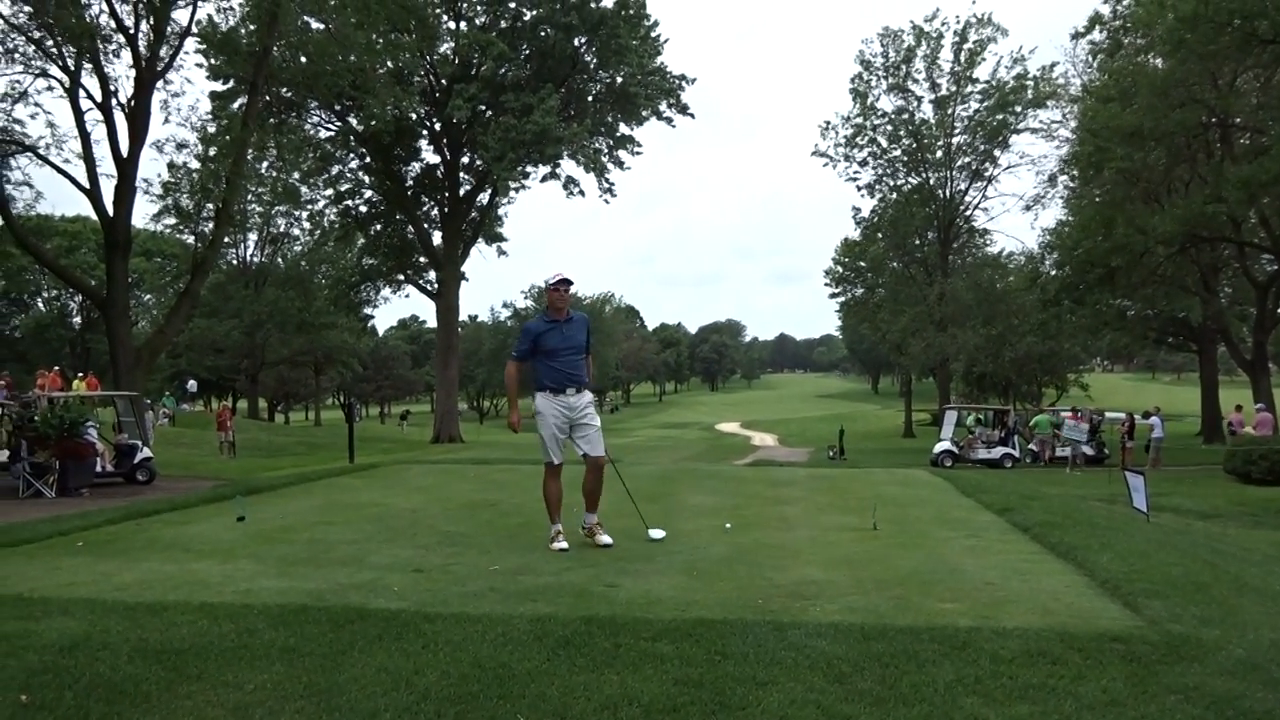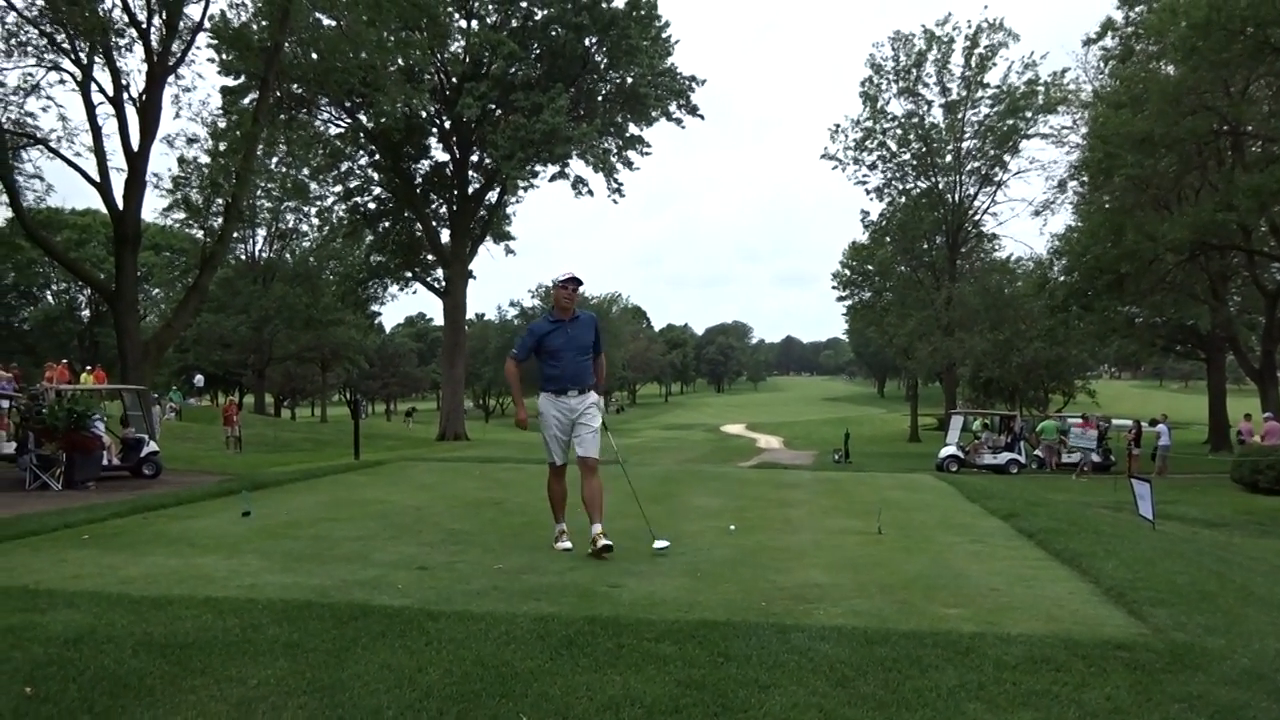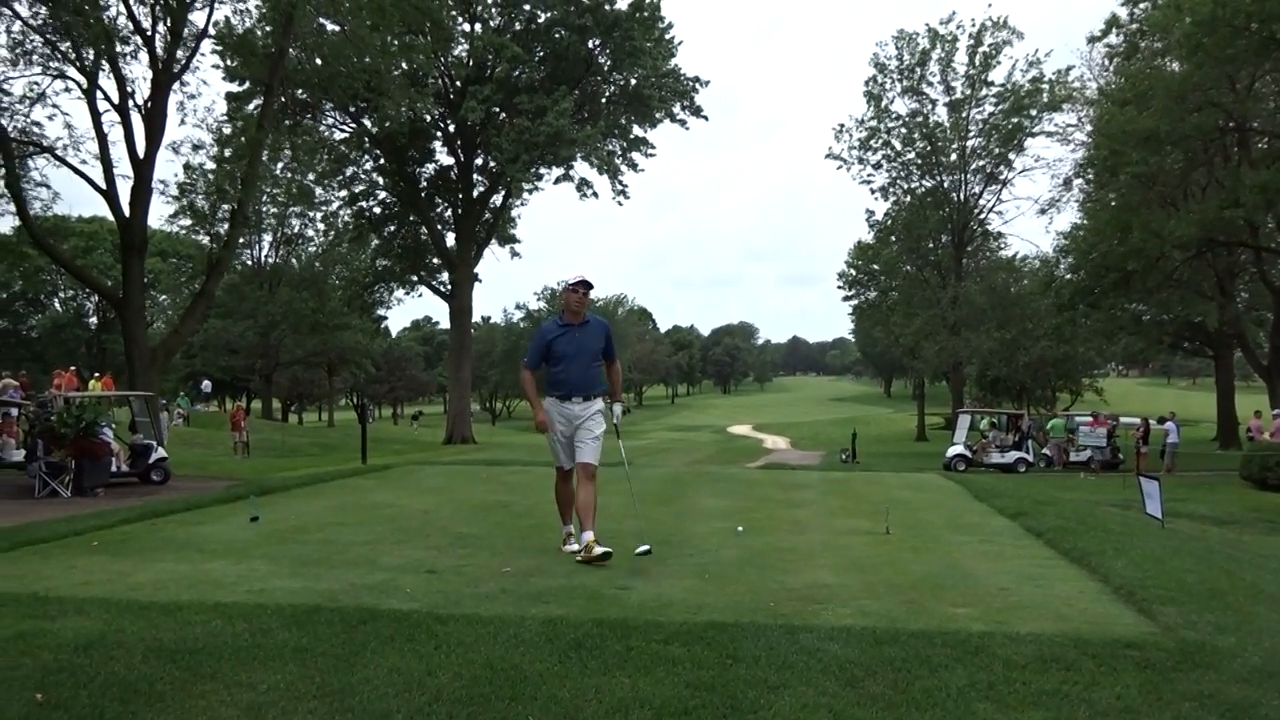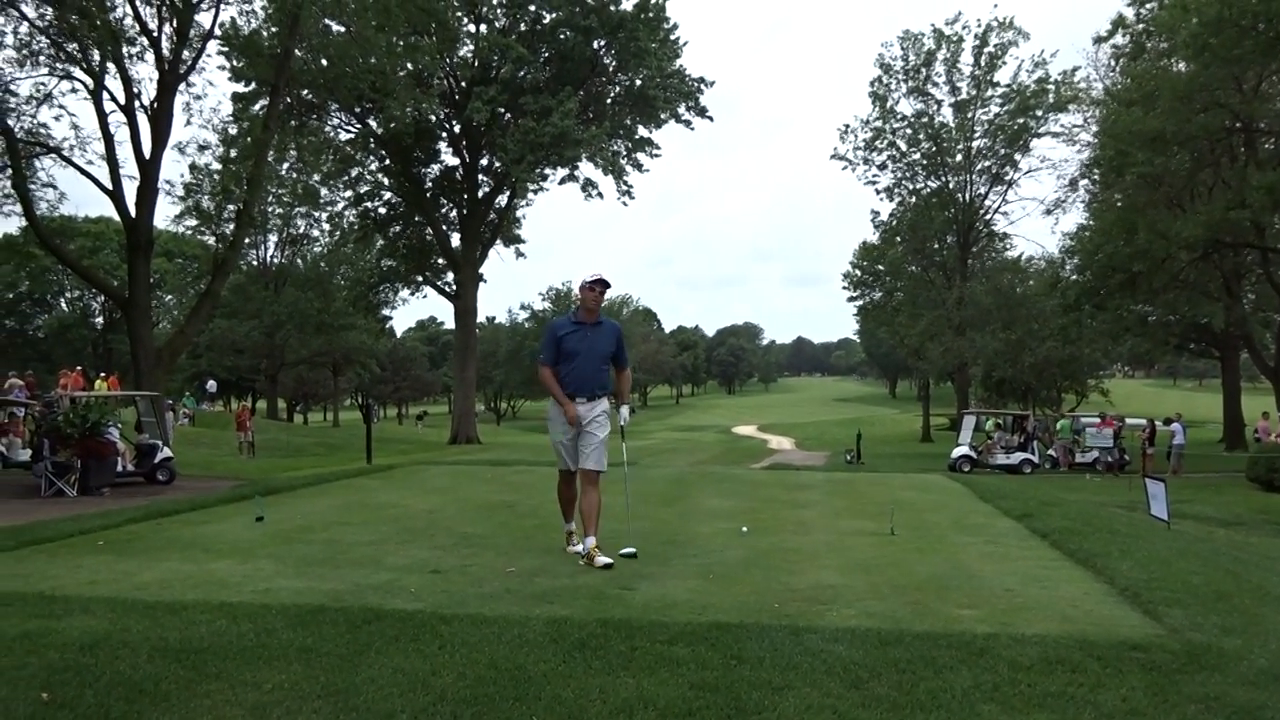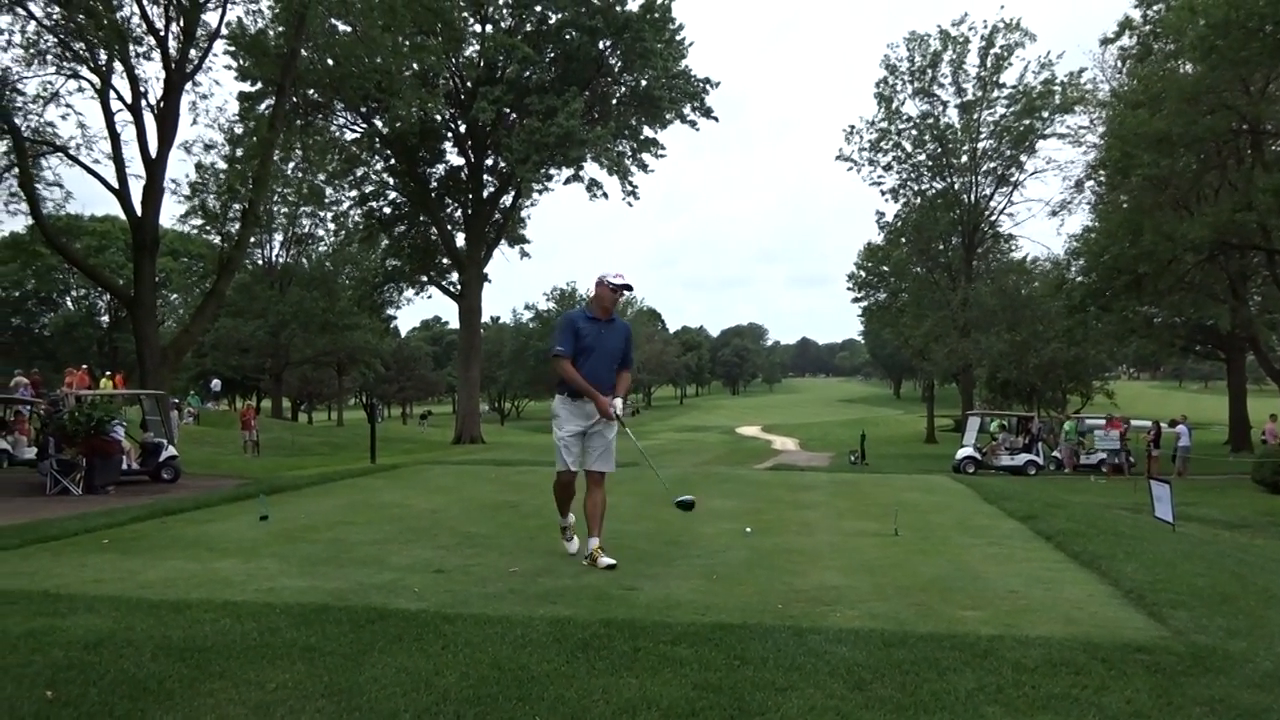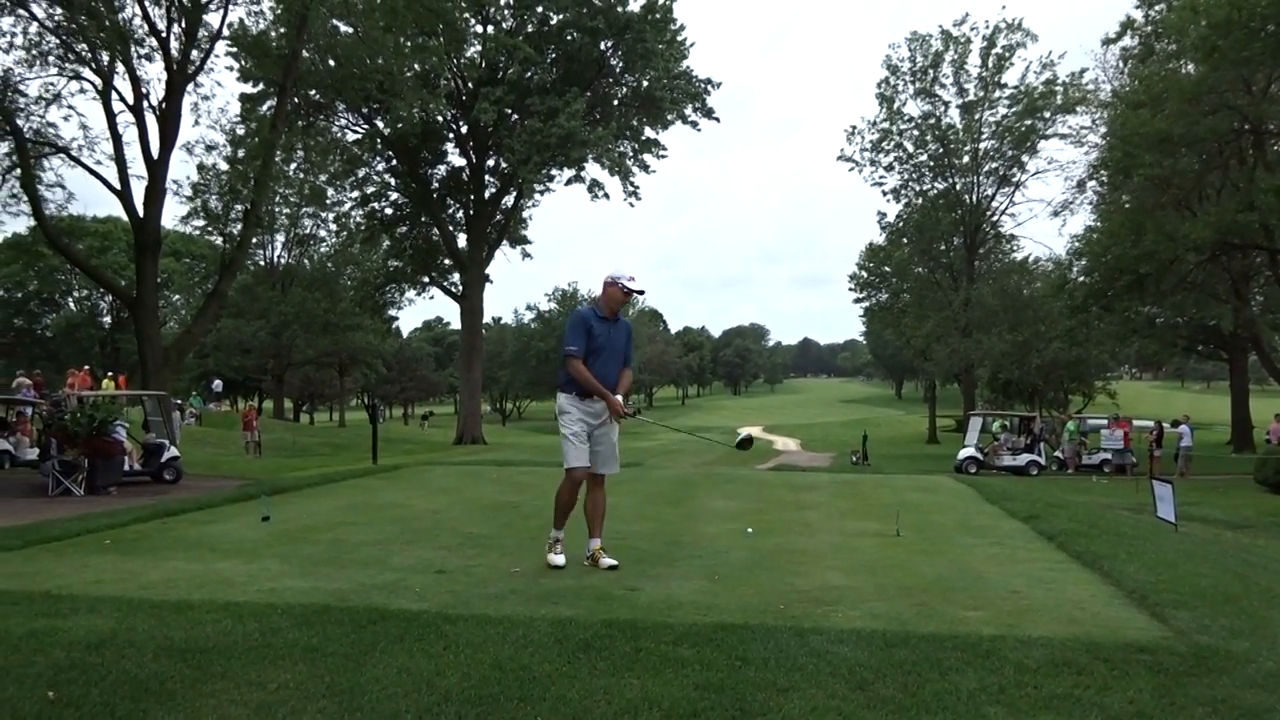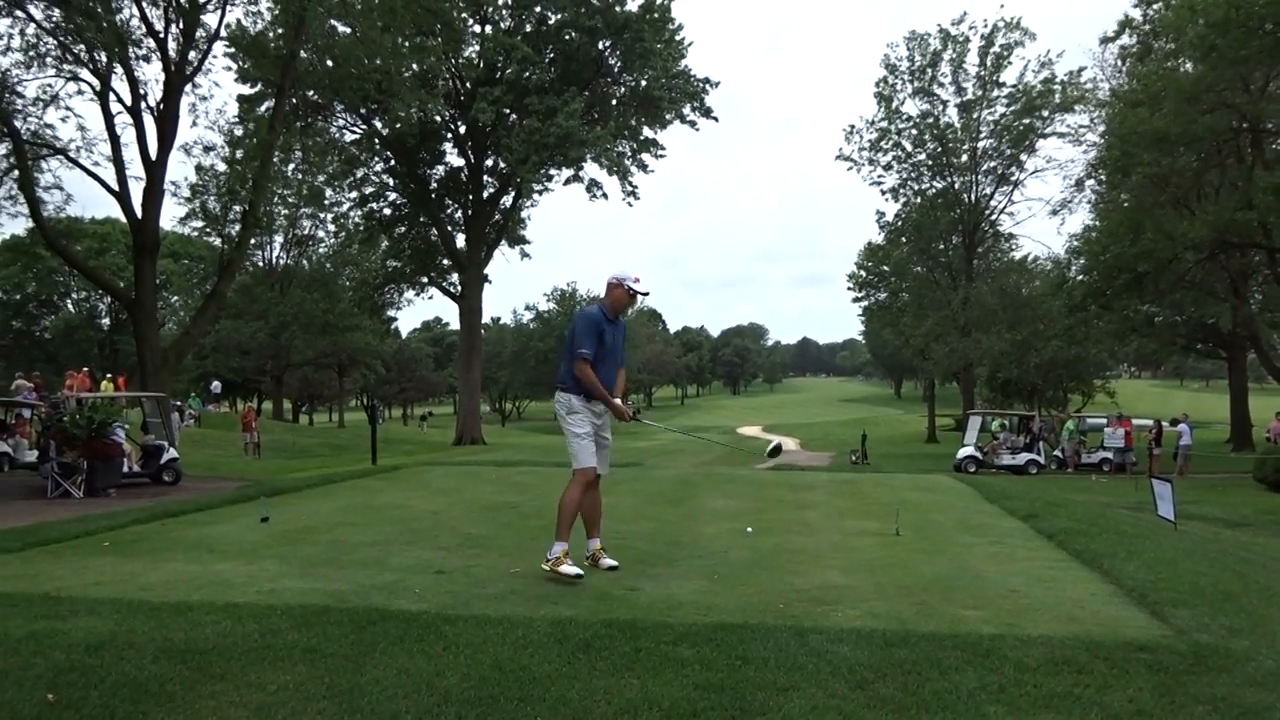
dt=0.2s
person 1, frame 1
left shoulder: (582, 322)
right shoulder: (534, 328)
right elbow: (512, 366)
right wrist: (513, 409)
left hip: (582, 400)
right hip: (550, 403)
left knee: (597, 463)
right knee: (553, 468)
left ankle: (591, 523)
right ankle: (556, 530)
person 1, frame 2
left shoulder: (590, 321)
right shoulder: (538, 328)
left elbow: (598, 357)
right elbow: (512, 363)
left wrist: (599, 393)
right wrist: (519, 406)
left hip: (586, 402)
right hip: (553, 403)
left knee: (589, 466)
right knee: (557, 469)
left ankle: (598, 533)
right ankle: (560, 530)
person 1, frame 3
left shoulder: (601, 327)
right shoulder: (546, 331)
left elbow: (613, 364)
right elbow: (527, 372)
left wrist: (617, 401)
right wrist: (538, 410)
left hip: (592, 408)
right hip: (557, 408)
left knee: (587, 473)
right knee: (564, 473)
left ankle: (588, 542)
right ankle: (568, 532)
person 1, frame 4
left shoulder: (613, 330)
right shoulder: (558, 326)
left elbow: (623, 369)
right elbow: (544, 370)
left wrist: (625, 404)
right wrist: (566, 404)
left hip: (597, 409)
right hip: (564, 409)
left knee: (591, 478)
right knee: (567, 474)
left ankle: (590, 547)
right ankle: (569, 530)
person 1, frame 5
left shoulder: (623, 329)
right shoulder: (572, 320)
left elbow: (625, 370)
right elbow: (562, 365)
left wrist: (617, 399)
right wrist: (597, 397)
left hip: (603, 410)
right hip: (569, 406)
left knee: (596, 479)
right knee: (566, 476)
left ankle: (594, 547)
right ankle: (566, 521)
person 1, frame 6
left shoulder: (625, 328)
right shoulder: (581, 317)
left elbow: (626, 369)
right elbow: (574, 365)
left wrist: (619, 397)
right wrist: (609, 398)
left hip: (605, 409)
right hip: (575, 405)
left knee: (598, 480)
right knee: (575, 474)
left ankle: (595, 549)
right ankle: (556, 539)
person 1, frame 7
left shoulder: (619, 326)
right shoulder: (590, 317)
left elbow: (618, 368)
right elbow: (581, 370)
left wrist: (618, 401)
right wrist: (612, 404)
left hip: (598, 407)
right hip: (575, 404)
left knee: (594, 480)
right knee: (583, 476)
left ankle: (594, 549)
right ankle: (557, 554)
